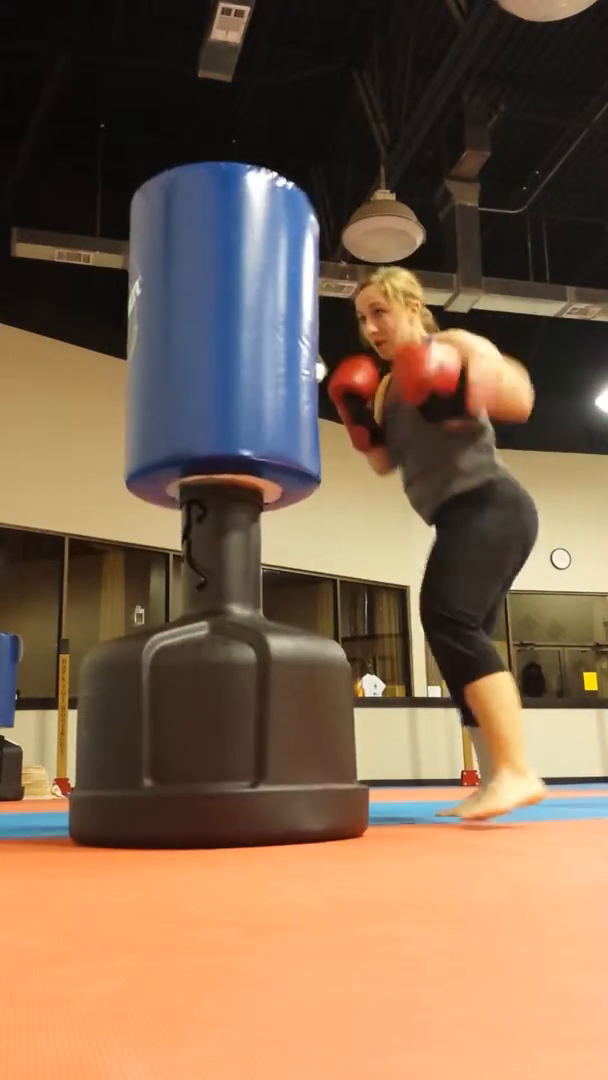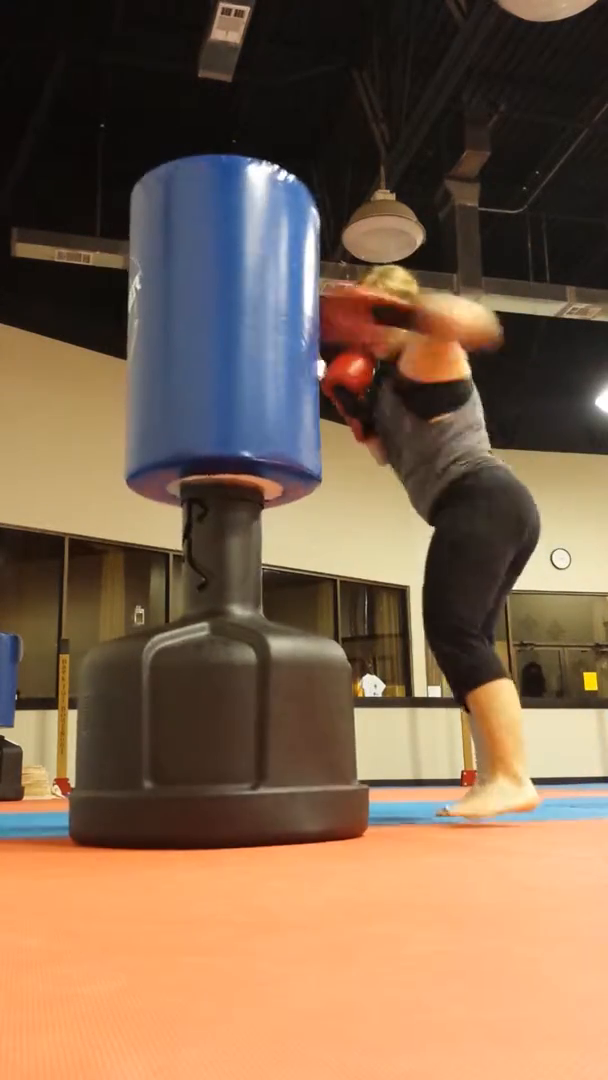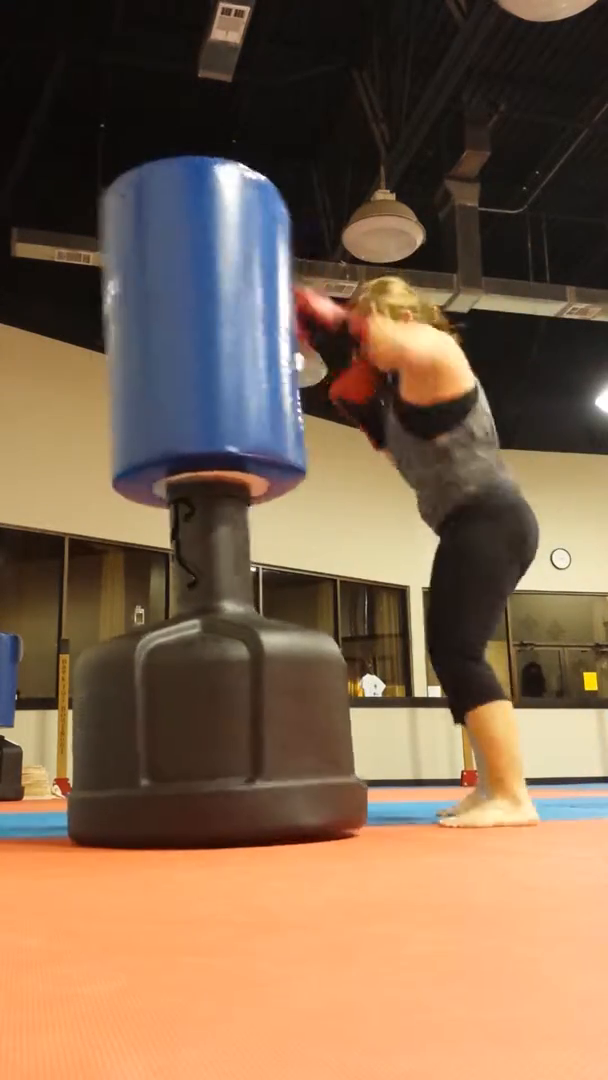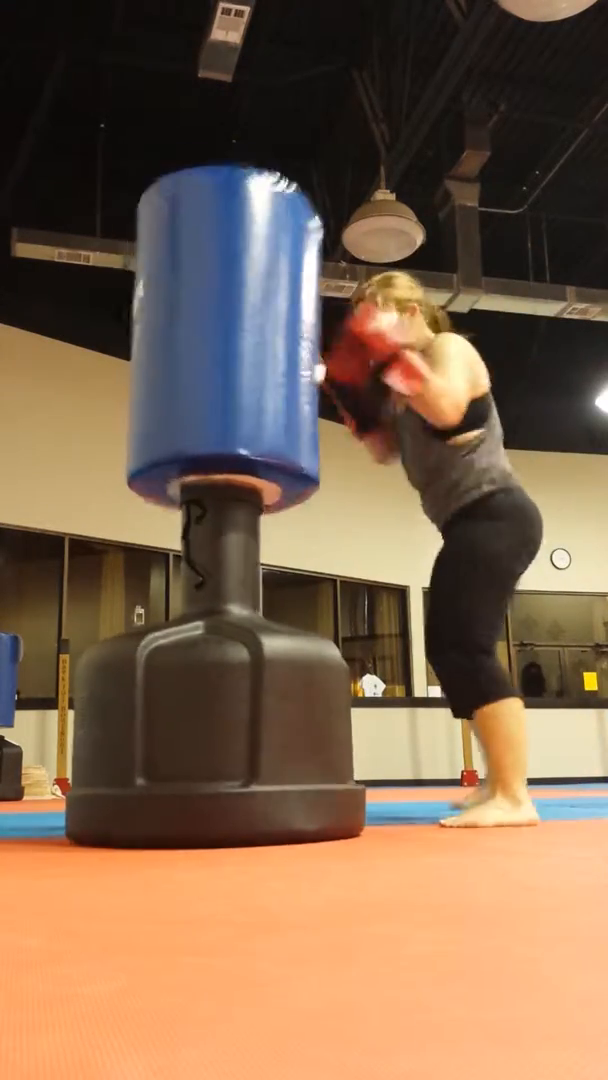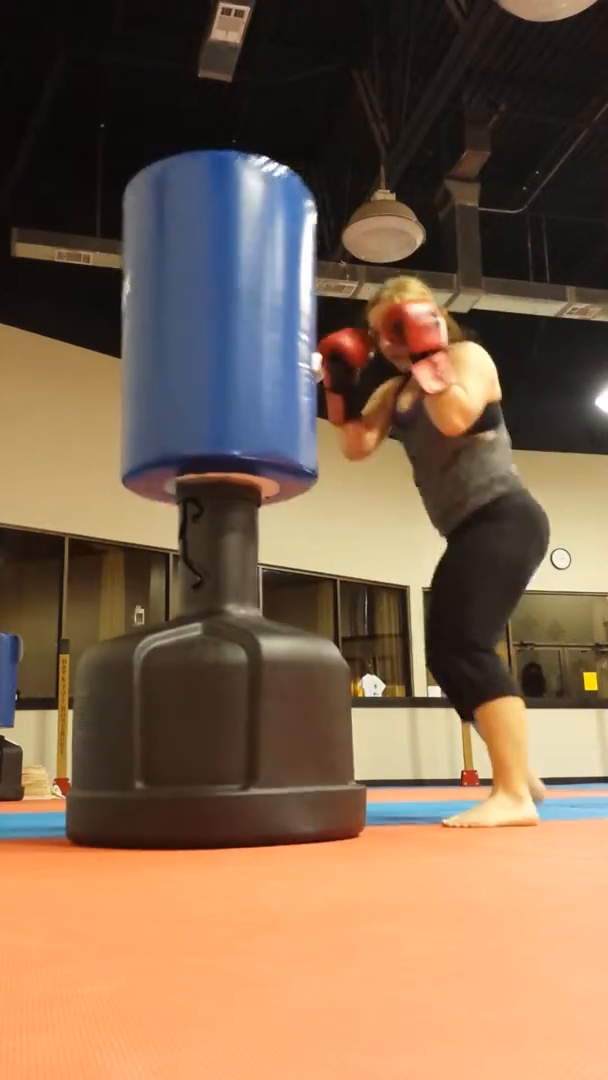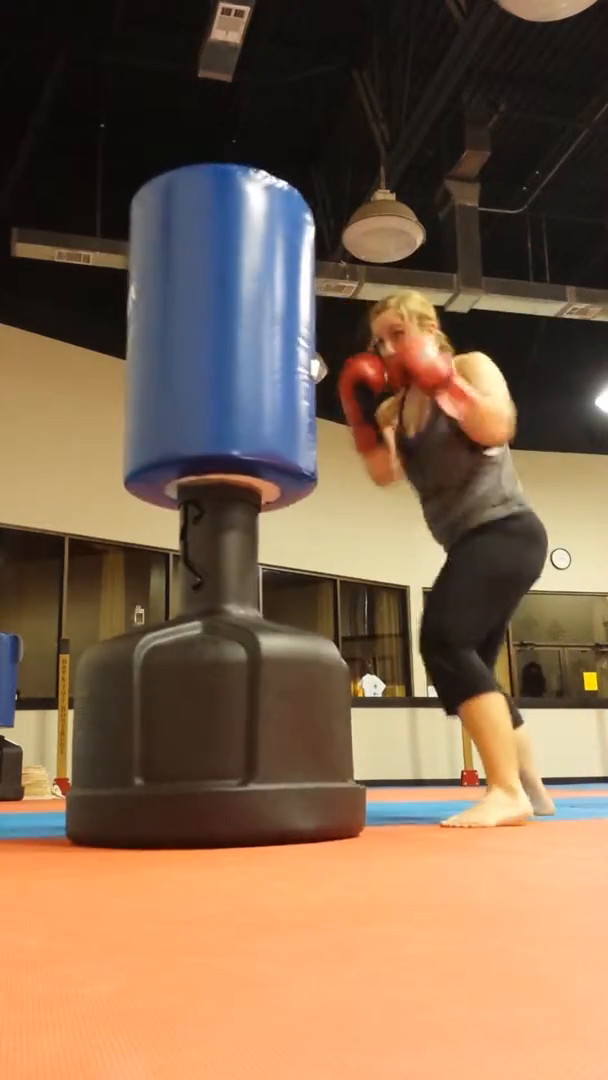
dt=0.1s
person 1, frame 1
left shoulder: (456, 344)
right shoulder: (388, 388)
left elbow: (520, 399)
right elbow: (384, 462)
left wrist: (461, 379)
right wrist: (356, 416)
left hip: (491, 508)
right hip: (460, 521)
left knee: (450, 618)
right knee: (455, 632)
left ankle: (517, 772)
right ankle: (496, 781)
person 1, frame 2
left shoulder: (432, 345)
right shoulder: (388, 373)
left elbow: (478, 323)
right elbow: (386, 452)
left wrist: (404, 311)
right wrist: (358, 407)
left hip: (484, 505)
right hip: (486, 513)
left knee: (454, 630)
right knee: (462, 640)
left ankle: (512, 780)
right ankle: (492, 779)
person 1, frame 3
left shoulder: (430, 349)
right shoulder: (394, 383)
left elbow: (396, 349)
right elbow: (407, 455)
left wrist: (335, 328)
right wrist: (365, 413)
left hip: (488, 521)
right hip: (488, 526)
left knee: (456, 650)
right knee: (456, 654)
left ankle: (512, 797)
right ankle: (491, 786)
person 1, frame 4
left shoulder: (450, 350)
right shoulder: (399, 383)
left elbow: (444, 412)
right elbow: (383, 450)
left wrist: (399, 356)
left hip: (495, 517)
right hip: (470, 528)
left knee: (464, 645)
right knee: (451, 650)
left ankle: (512, 797)
right ankle: (499, 782)
person 1, frame 5
left shoulder: (467, 356)
right shoulder: (397, 390)
left elbow: (455, 420)
right elbow: (356, 448)
left wrist: (428, 353)
right wrist: (339, 387)
left hip: (503, 519)
right hip: (473, 530)
left knee: (464, 644)
right knee: (450, 652)
left ankle: (513, 794)
right ankle: (521, 780)
person 1, frame 6
left shoulder: (471, 369)
right shoulder: (396, 405)
left elbow: (496, 429)
right elbow: (381, 473)
left wrist: (443, 384)
right wrist: (360, 412)
left hip: (504, 532)
right hip: (476, 545)
left knee: (443, 638)
right knee: (464, 659)
left ankle: (505, 790)
right ankle: (529, 792)
